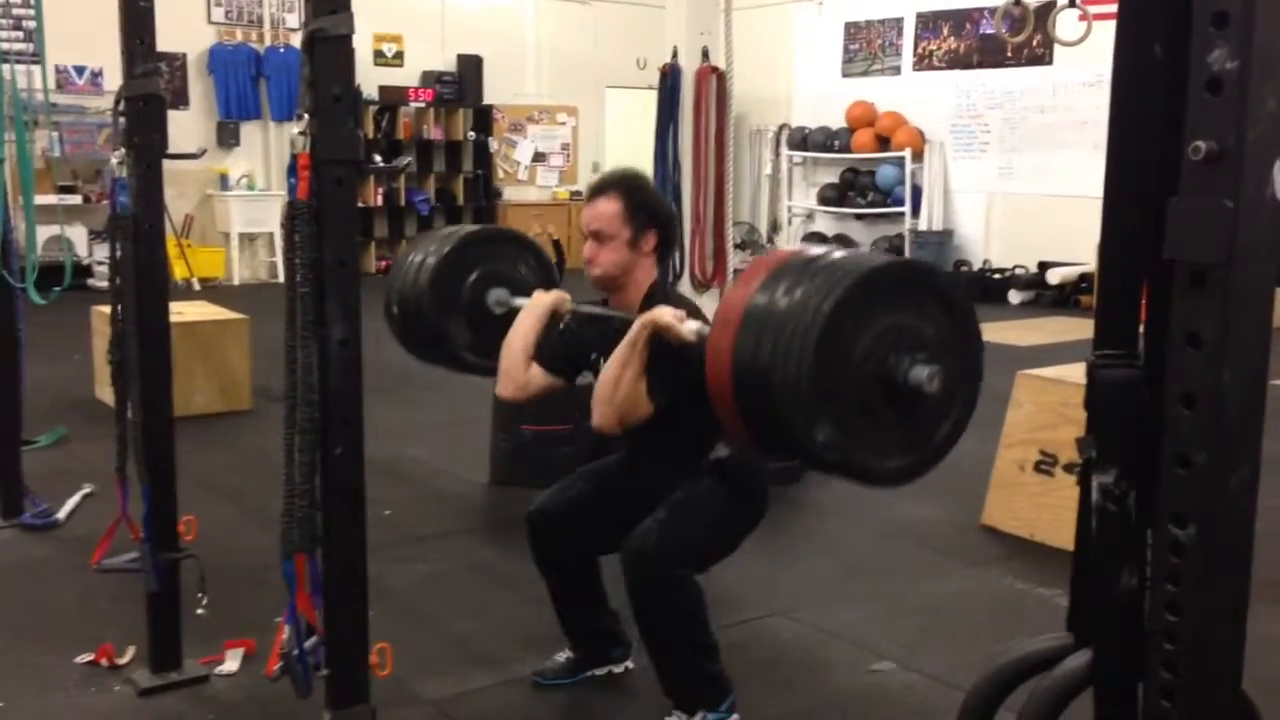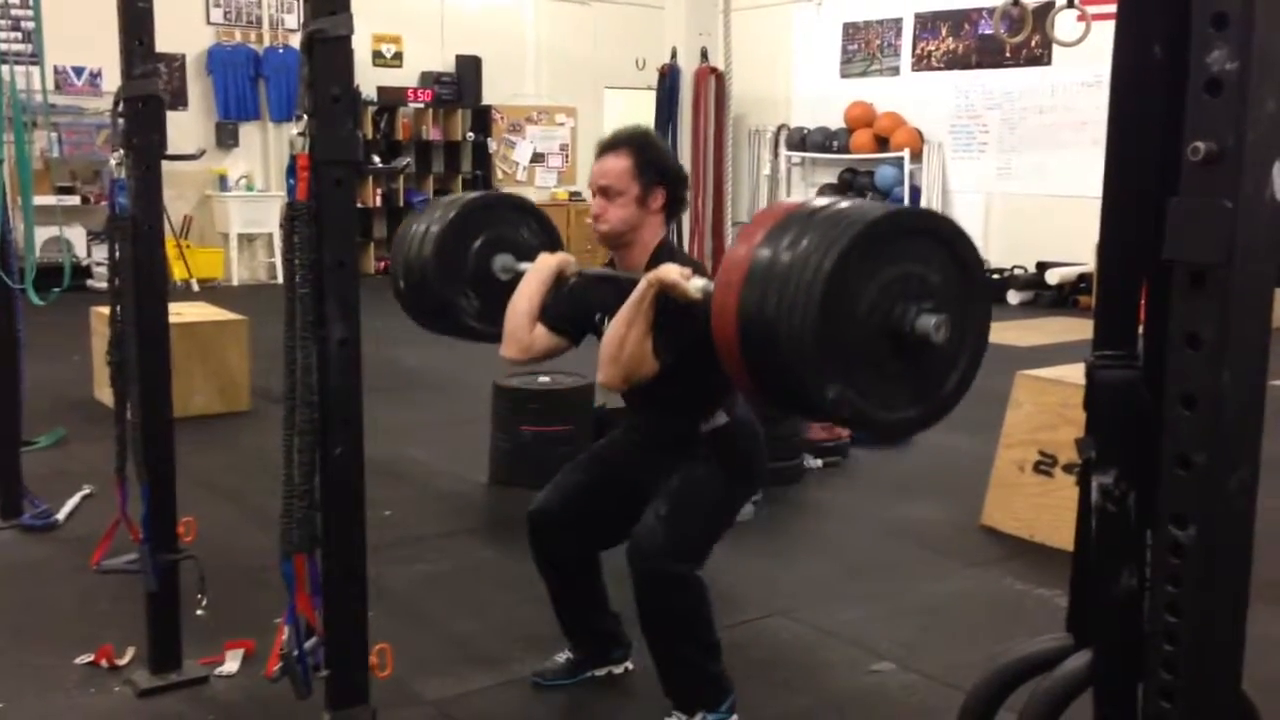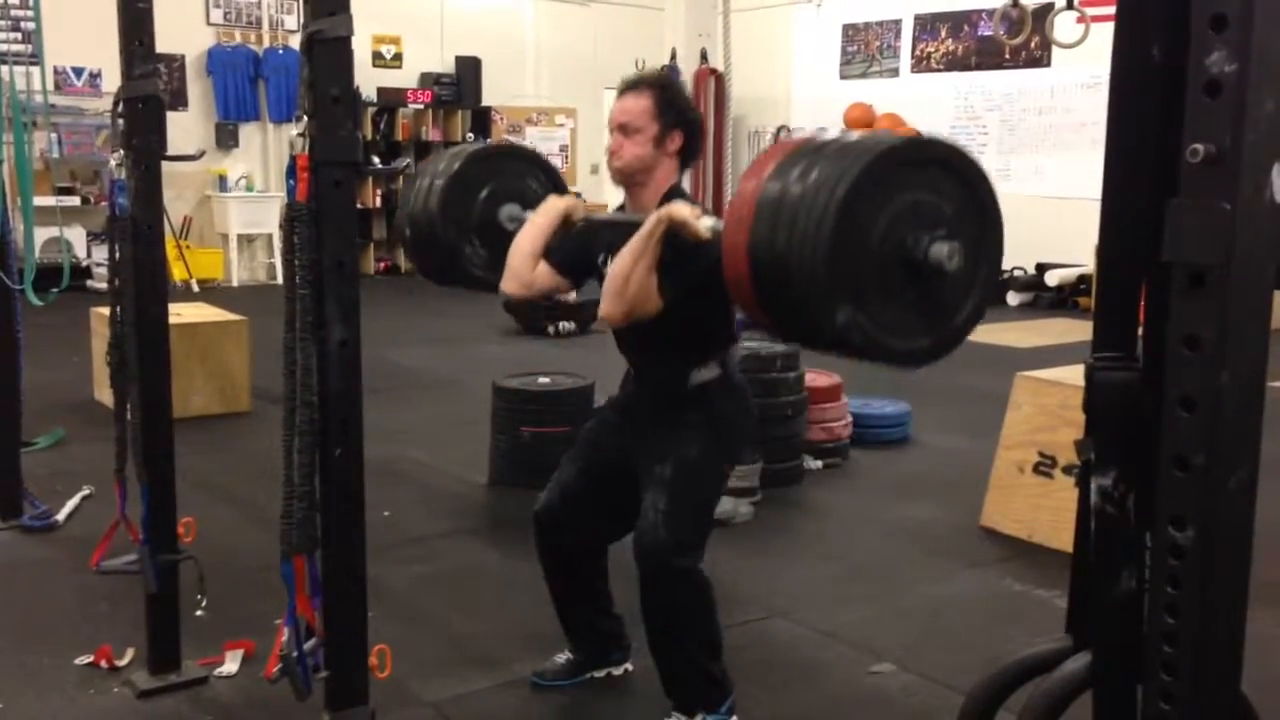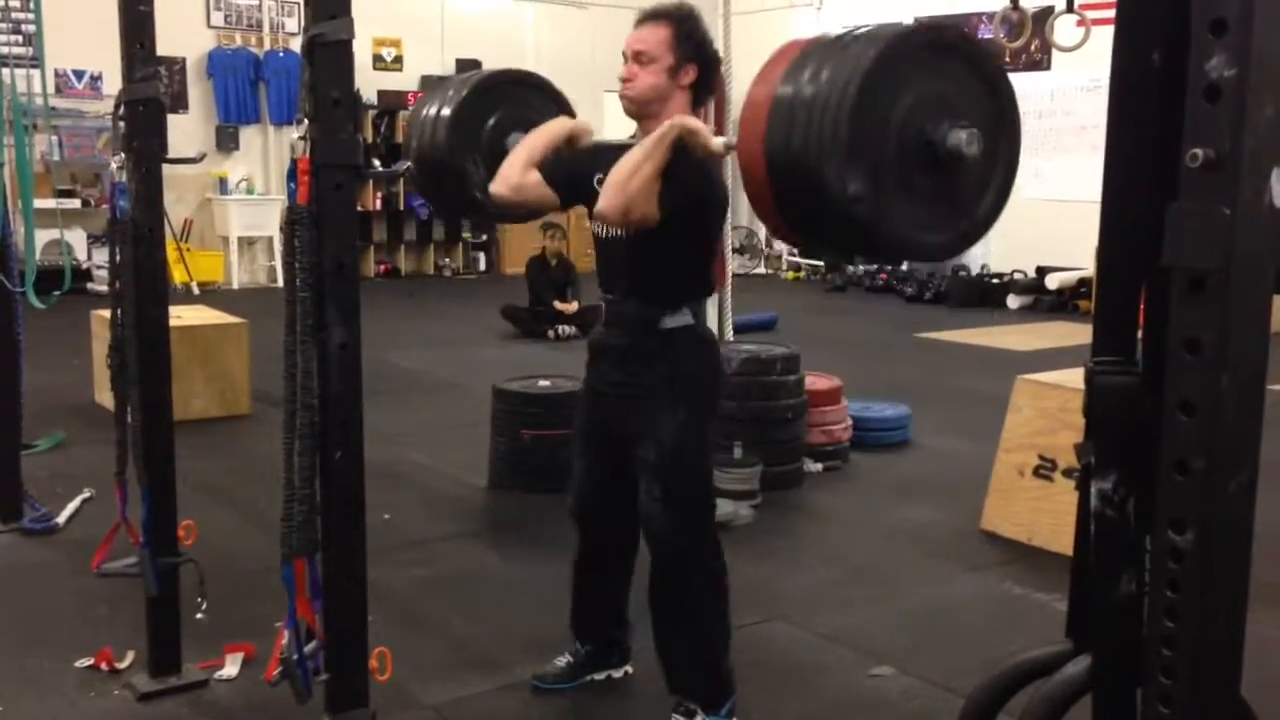
dt=0.3s
person 1, frame 1
left shoulder: (674, 328)
right shoulder: (593, 323)
left elbow: (607, 418)
right elbow: (512, 385)
left wrist: (643, 331)
right wrist: (539, 306)
left hip: (720, 476)
right hip: (650, 464)
left knee: (650, 553)
right knee: (552, 520)
right ankle: (600, 648)
person 1, frame 2
left shoulder: (681, 289)
right shoulder: (597, 285)
left elbow: (613, 375)
right elbow: (517, 346)
left wrist: (650, 287)
right wrist: (545, 266)
left hip: (714, 448)
right hip: (647, 438)
left knee: (657, 550)
right knee: (553, 518)
right ankle: (600, 648)
person 1, frame 3
left shoulder: (687, 235)
right shoulder: (604, 230)
left elbow: (617, 308)
right elbow: (518, 283)
left wrist: (658, 225)
right wrist: (553, 210)
left hip: (699, 410)
right hip: (638, 400)
left knee: (664, 545)
right knee: (558, 518)
right ankle: (598, 647)
person 1, frame 4
left shoulder: (689, 164)
right shoulder: (603, 157)
left elbow: (614, 209)
right elbow: (507, 187)
left wrist: (671, 131)
right wrist: (559, 127)
left hip: (672, 364)
right hip: (611, 358)
left knee: (677, 532)
right knee: (598, 517)
right ankle: (600, 648)
